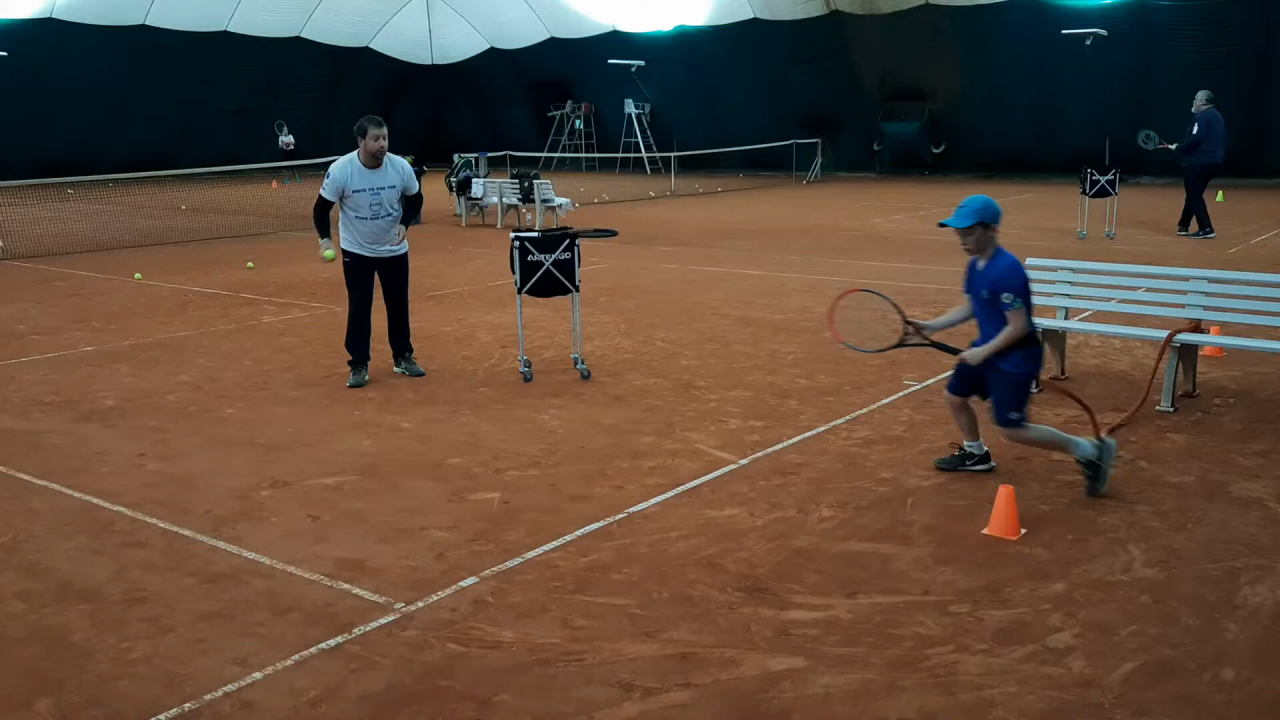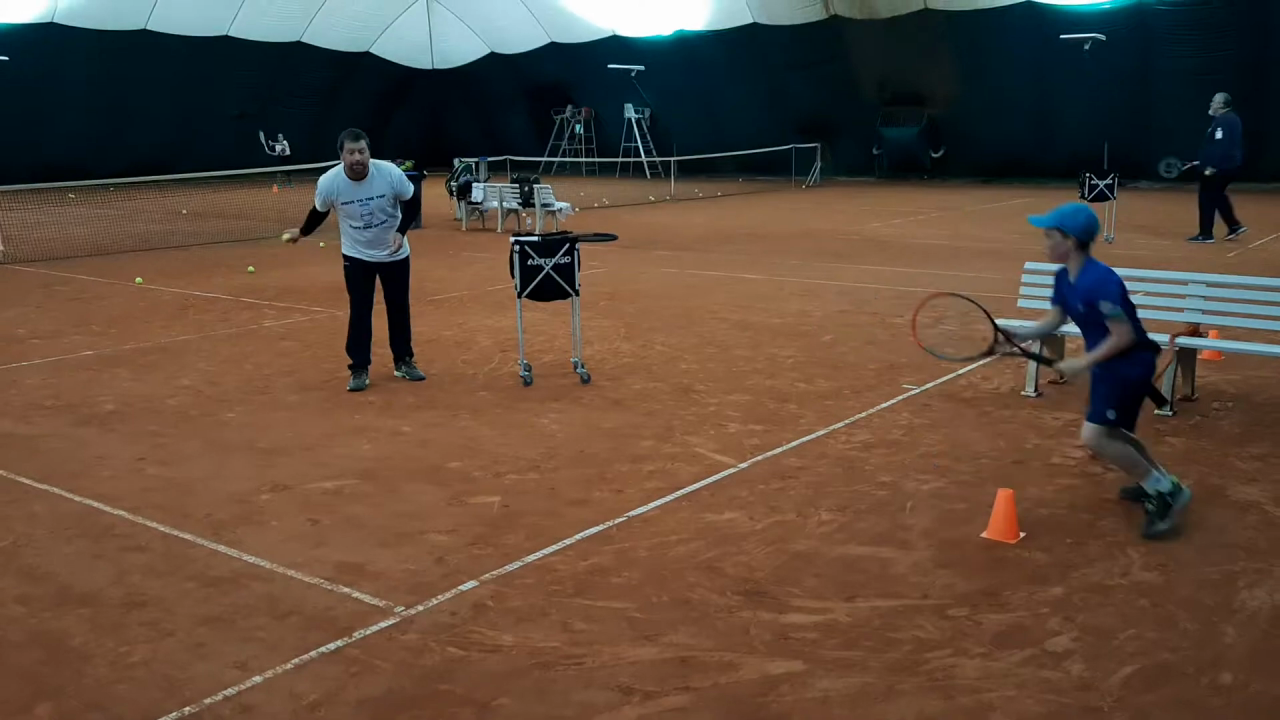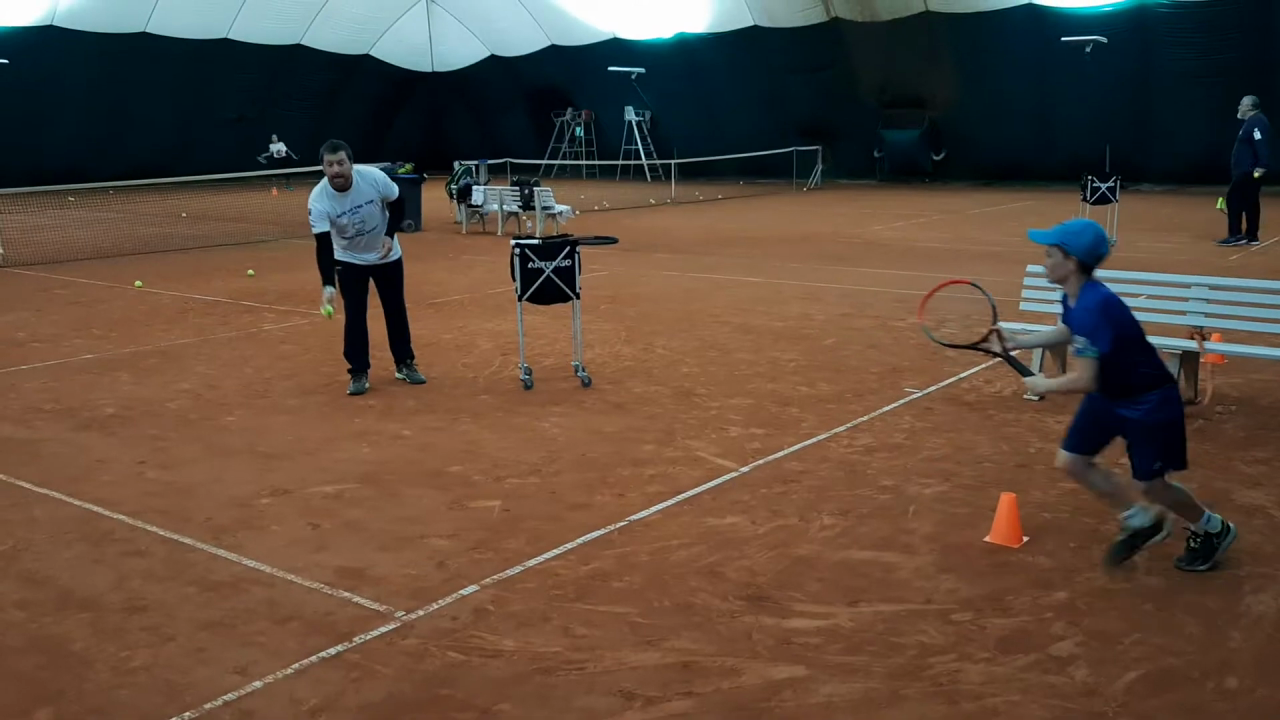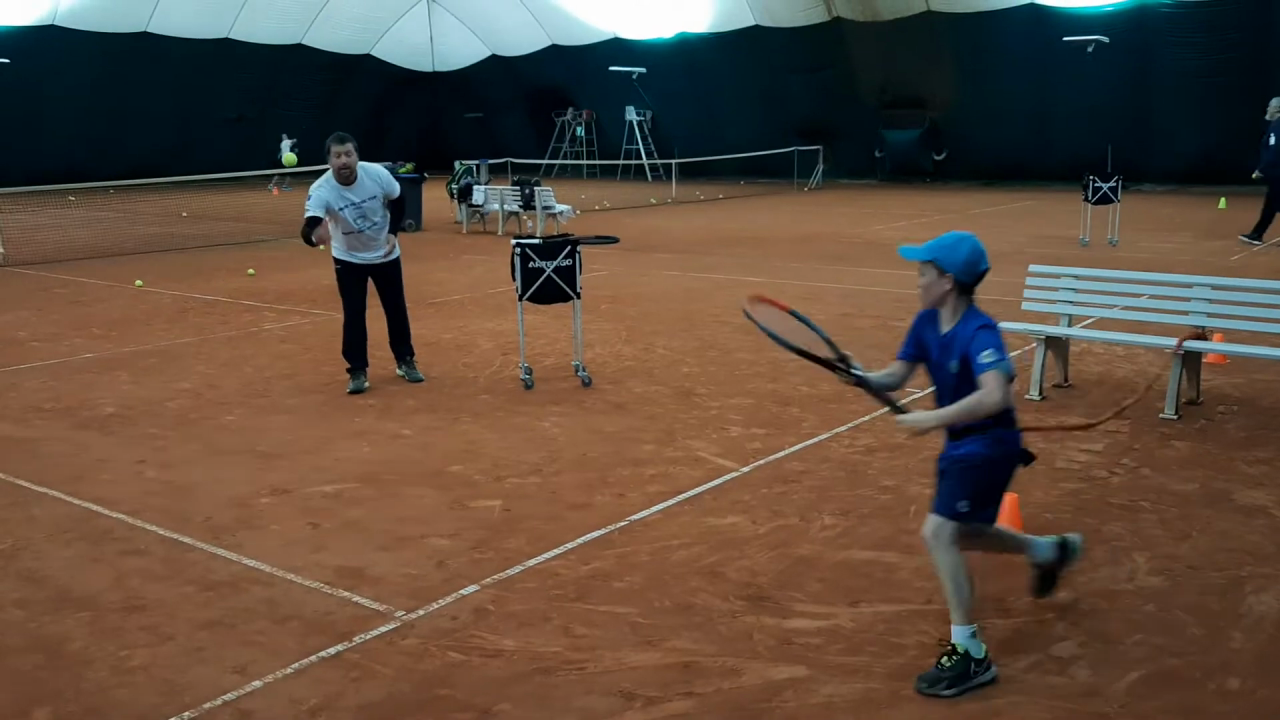
dt=0.4s
person 1, frame 1
left shoulder: (1007, 271)
right shoulder: (975, 266)
left elbow: (1019, 326)
right elbow: (968, 309)
left wrist: (984, 352)
right wrist: (930, 326)
left hip: (1016, 357)
right hip: (988, 351)
left knee: (1013, 431)
right knee: (955, 398)
left ankle: (1092, 451)
right ankle: (976, 453)
person 1, frame 2
left shoulder: (1099, 281)
right shoulder: (1065, 276)
left elbow: (1125, 335)
right elbow: (1054, 319)
left wrist: (1083, 362)
right wrist: (1018, 335)
left hip: (1131, 363)
right hip: (1109, 362)
left knee: (1093, 437)
right knee: (1110, 429)
left ankle: (1165, 491)
right ankle: (1148, 476)
person 1, frame 3
left shoulder: (1094, 308)
right shoulder: (1074, 297)
left elbow: (1084, 380)
right elbow: (1067, 333)
left wrist: (1044, 386)
right wrist: (1016, 341)
left hip: (1149, 401)
right hip: (1109, 396)
left knee: (1152, 486)
right knee: (1071, 461)
left ankle: (1212, 530)
right ankle: (1142, 520)
person 1, frame 4
left shoulder: (980, 331)
right shoulder: (927, 323)
left elbow: (995, 398)
right elbow: (897, 373)
left wrist: (934, 420)
right wrist: (863, 377)
left hip: (986, 448)
right hip: (962, 446)
left knee: (937, 536)
right knee: (959, 537)
left ankle: (969, 653)
right ankle: (1052, 550)
person 2, frame 1
left shoulder: (400, 166)
right shoulder: (340, 170)
left elbow: (415, 199)
right elbow: (322, 207)
left wrist: (404, 223)
right wrist: (325, 238)
left hip: (394, 250)
right hip: (357, 251)
left knee: (399, 304)
right knee: (359, 308)
left ankle: (403, 357)
right ankle: (359, 365)
person 2, frame 2
left shoulder: (390, 173)
right shoulder: (328, 183)
left elbow: (413, 202)
right elbow: (320, 213)
left wrist: (400, 231)
right wrist: (300, 233)
left hip: (394, 253)
right hip: (356, 255)
left knee: (399, 308)
right knee: (360, 311)
left ankle: (403, 361)
right ankle: (360, 369)
person 2, frame 3
left shoulder: (374, 177)
right shoulder: (319, 200)
left elbow: (398, 204)
right elbow: (324, 245)
left wrist: (389, 235)
right wrist: (328, 286)
left hip: (387, 256)
right hip: (349, 261)
left knee: (396, 310)
right knee: (355, 315)
left ankle: (405, 364)
right ankle: (359, 372)
person 2, frame 4
left shoulder: (378, 173)
right shoulder: (320, 190)
left elbow: (397, 201)
right elbow: (308, 230)
left wrist: (393, 232)
right wrist: (315, 236)
left hip: (385, 254)
right hip: (349, 259)
left knee: (396, 308)
right knee: (354, 315)
left ankle: (405, 361)
right ankle: (358, 371)
